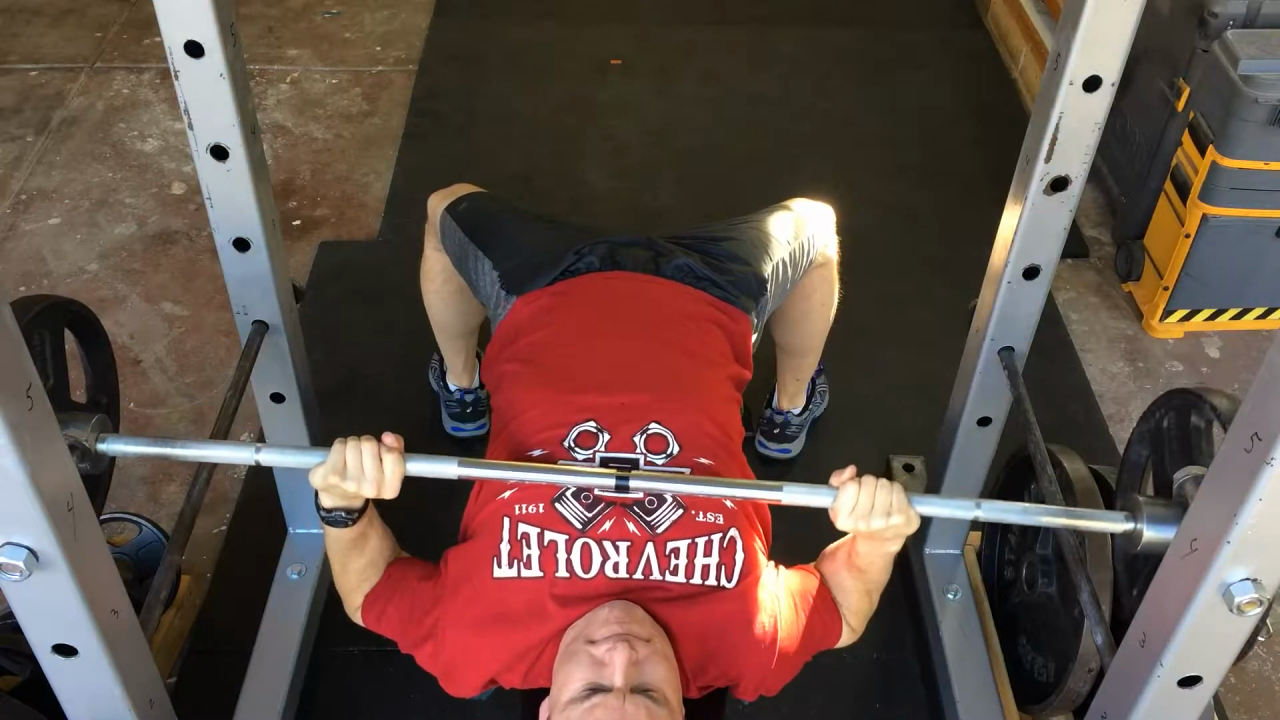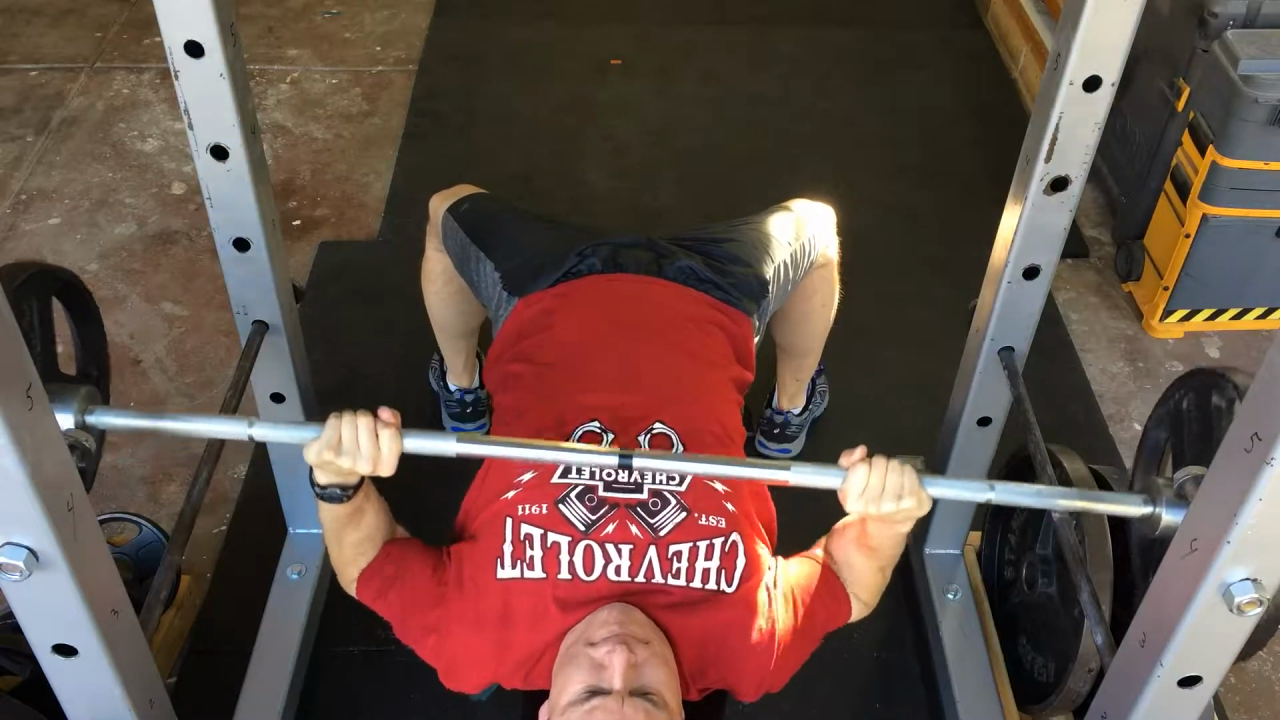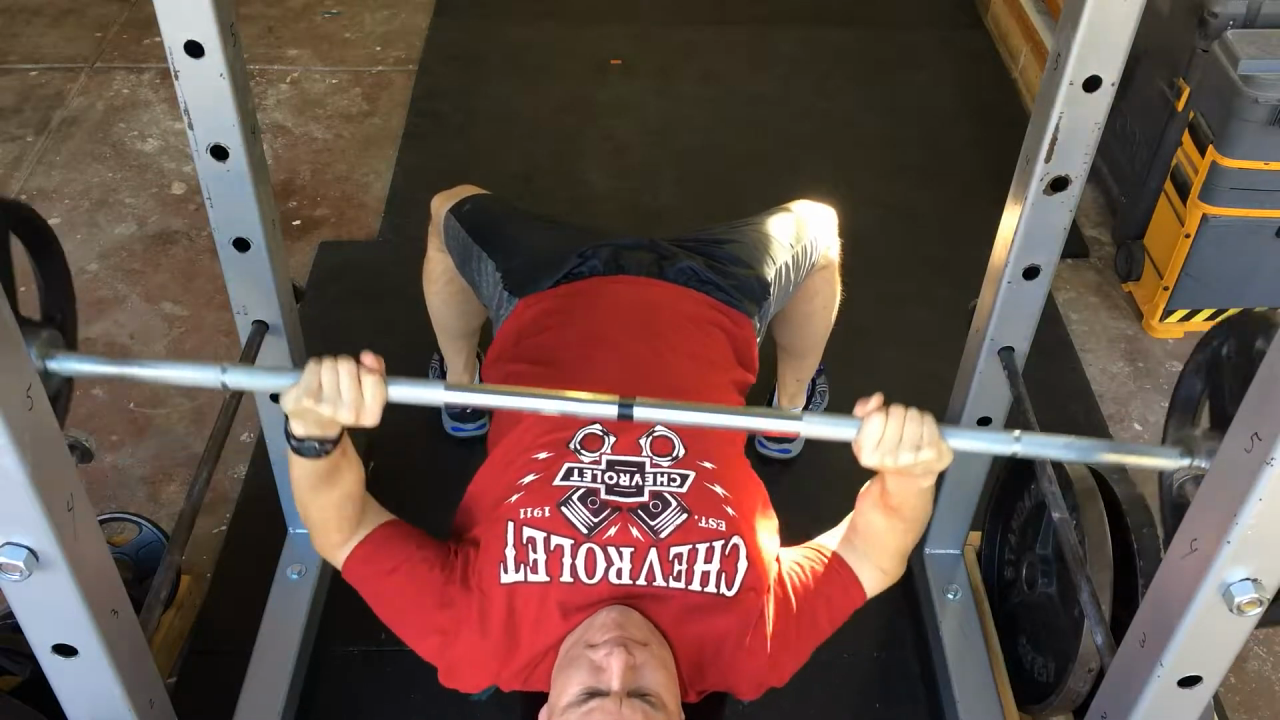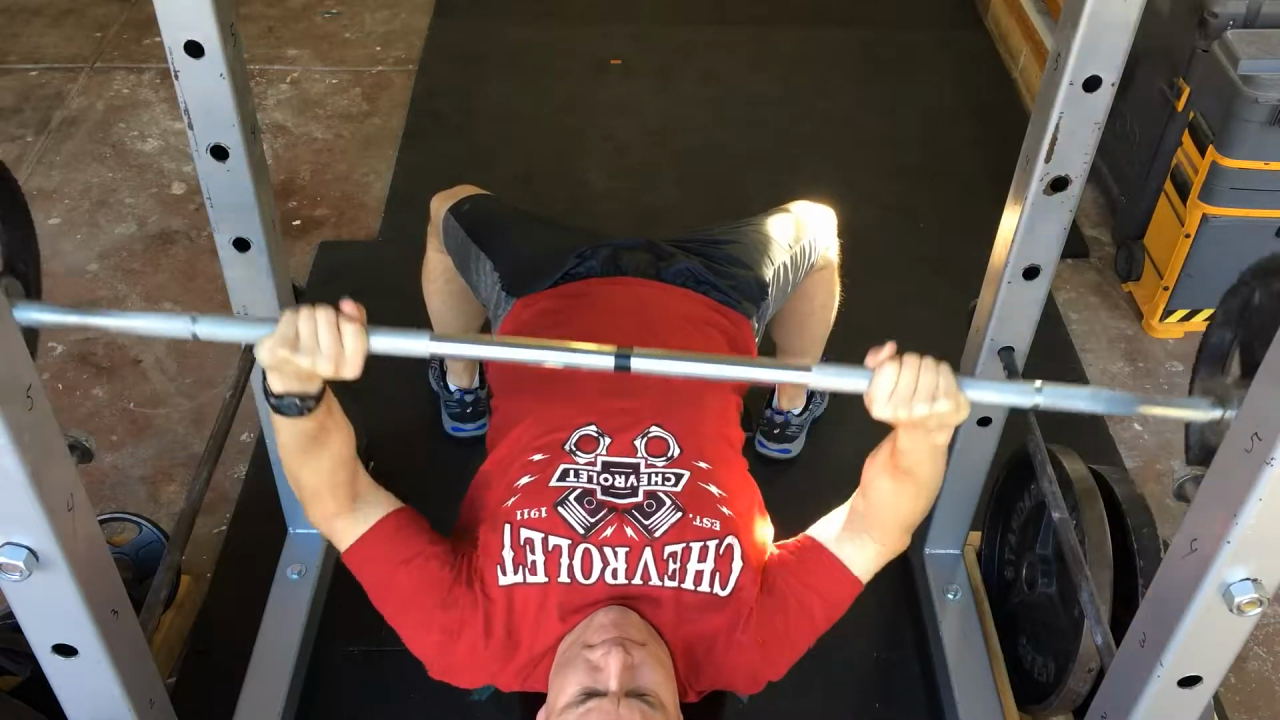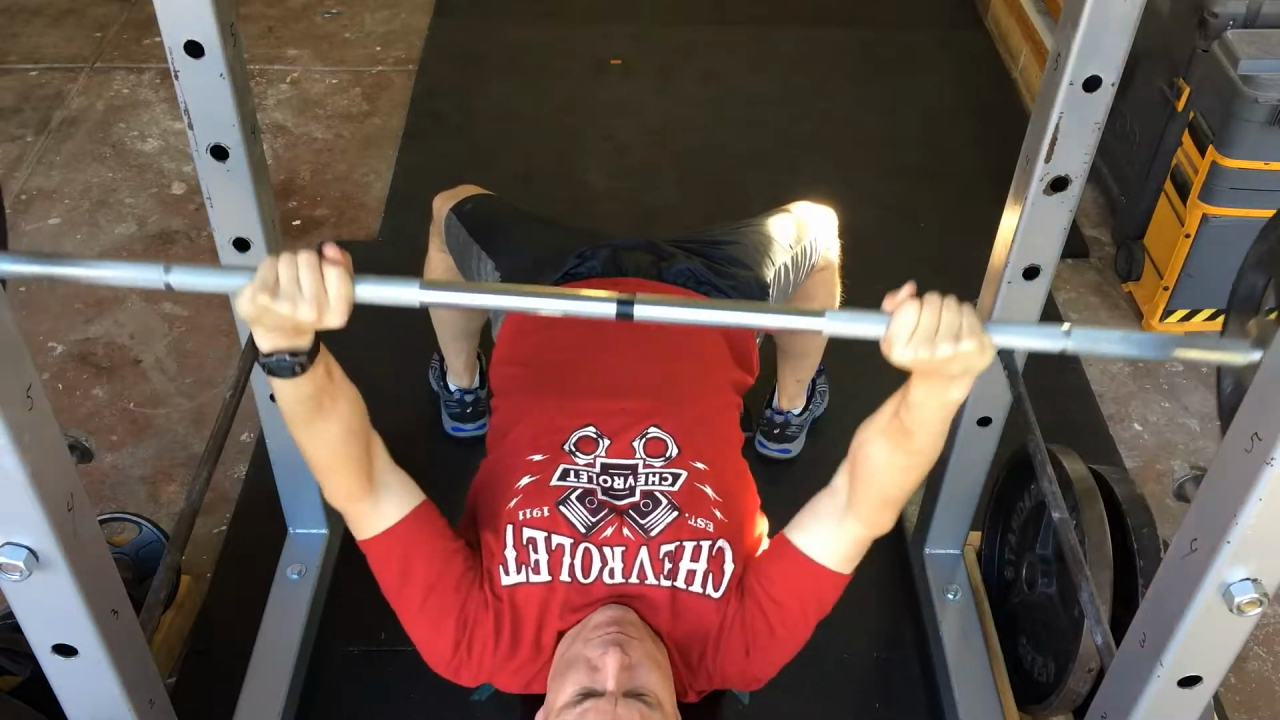
dt=0.2s
person 1, frame 1
left shoulder: (474, 640)
right shoulder: (743, 645)
left elbow: (367, 595)
right elbow: (847, 606)
left wrist: (344, 504)
right wrist: (876, 537)
left knee: (451, 207)
right knee: (809, 222)
person 1, frame 2
left shoulder: (478, 638)
right shoulder: (743, 646)
left elbow: (362, 555)
right elbow: (856, 575)
left wrist: (338, 478)
right wrist: (887, 513)
left knee: (453, 210)
right knee: (810, 222)
person 1, frame 3
left shoulder: (475, 642)
right shoulder: (745, 645)
left elbow: (343, 529)
right elbow: (873, 551)
left wrist: (314, 431)
right wrist: (912, 470)
left knee: (456, 208)
right knee: (811, 225)
person 1, frame 4
left shoulder: (471, 643)
right shoulder: (741, 644)
left elbow: (343, 505)
right elbow: (876, 528)
left wrist: (297, 389)
right wrist: (925, 426)
left knee: (454, 208)
right knee: (811, 223)
person 1, frame 5
left shoulder: (478, 645)
right shoulder: (739, 648)
left elbow: (363, 487)
right elbow: (859, 507)
left wrist: (289, 344)
right wrist: (939, 377)
left knee: (456, 207)
right knee: (812, 224)
